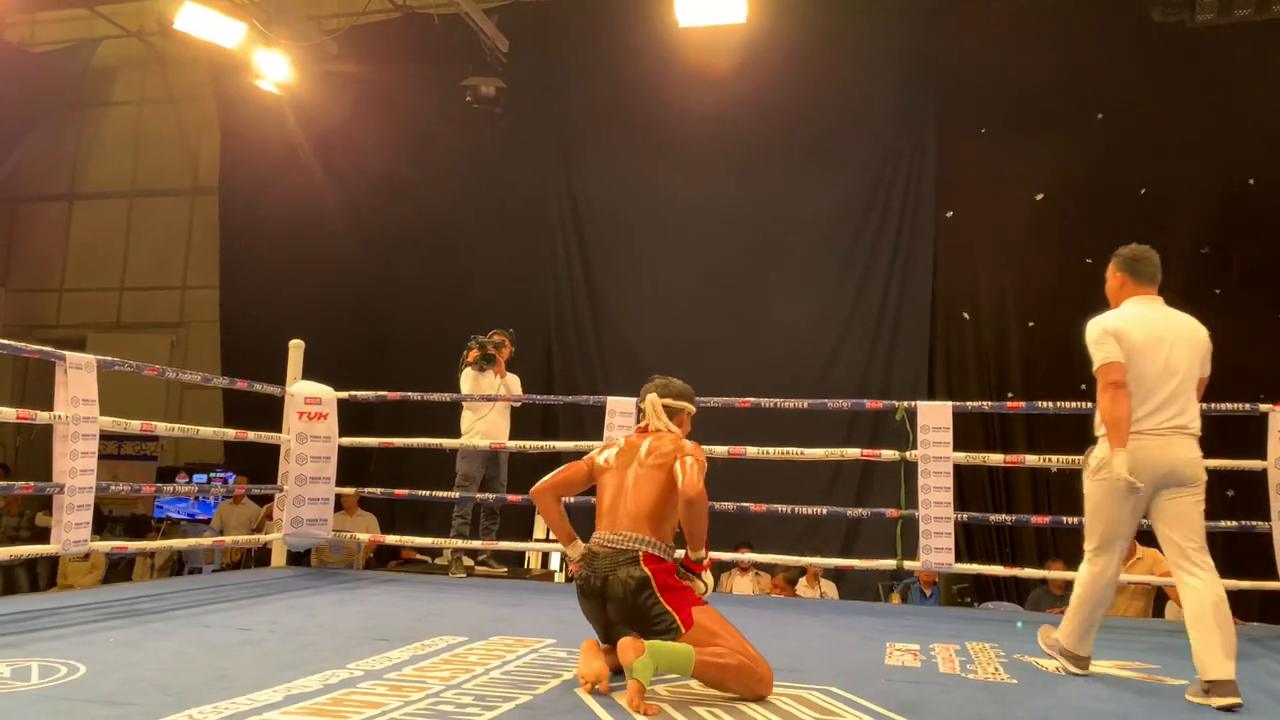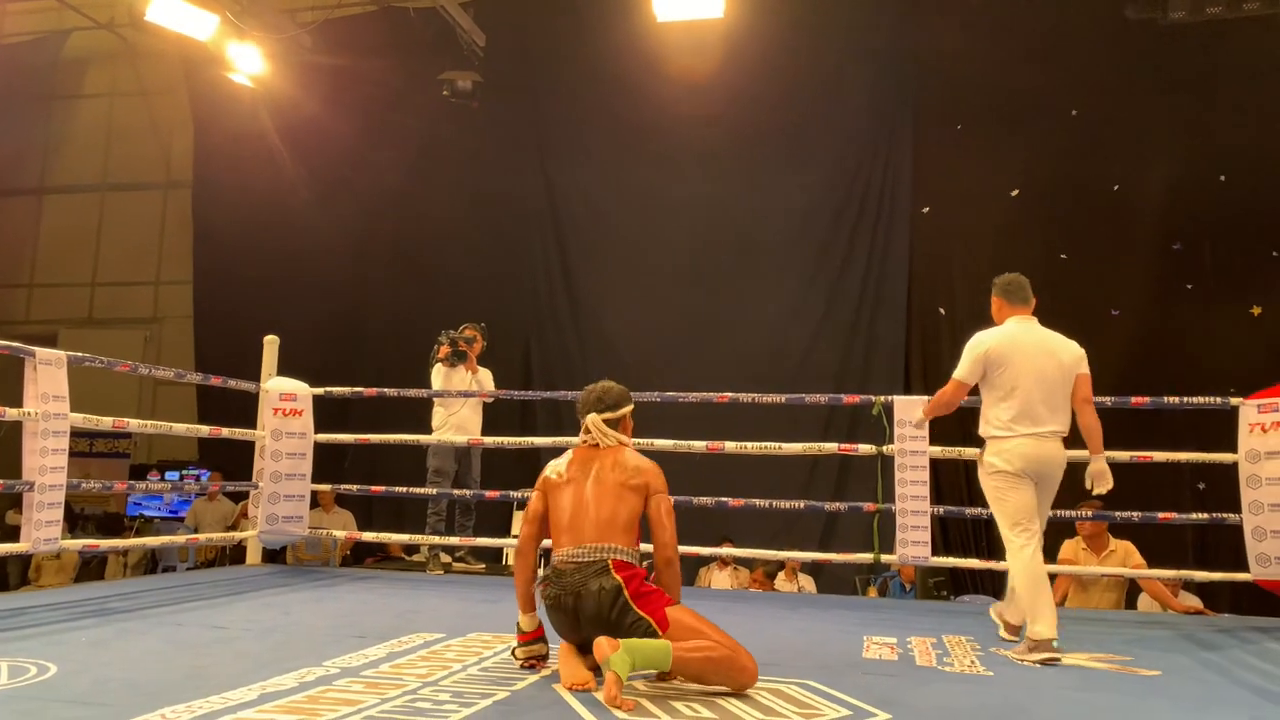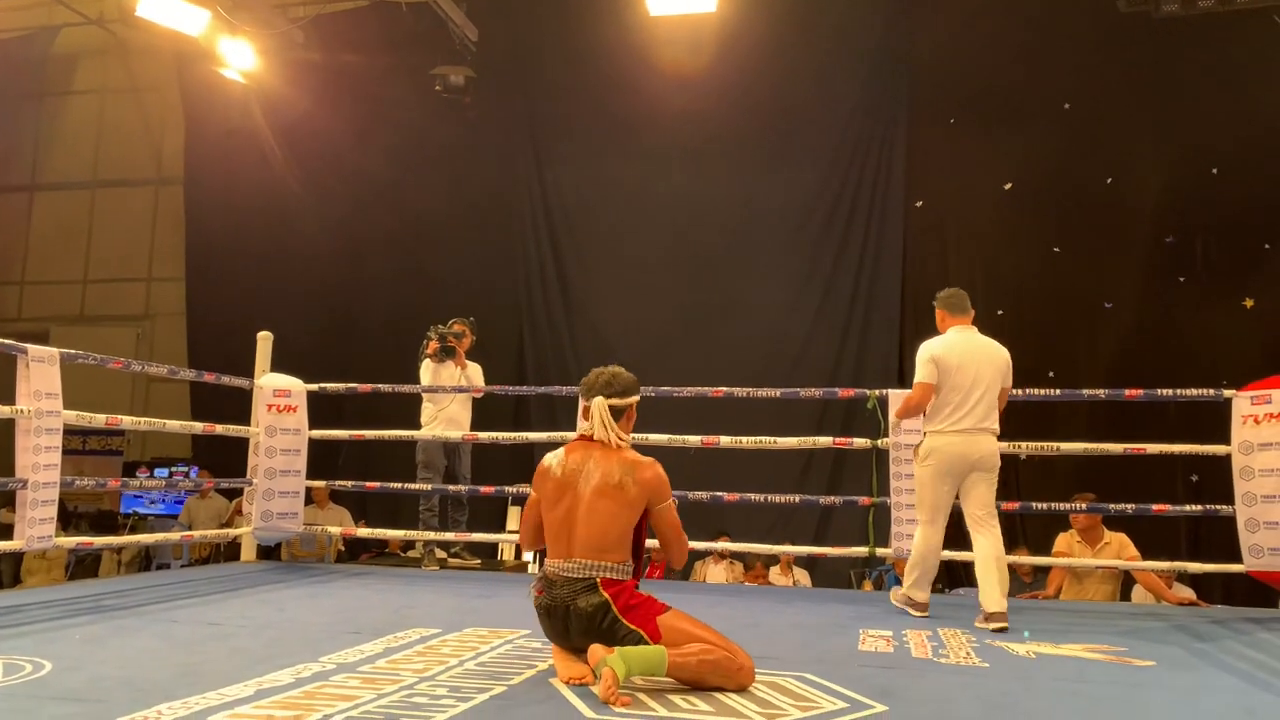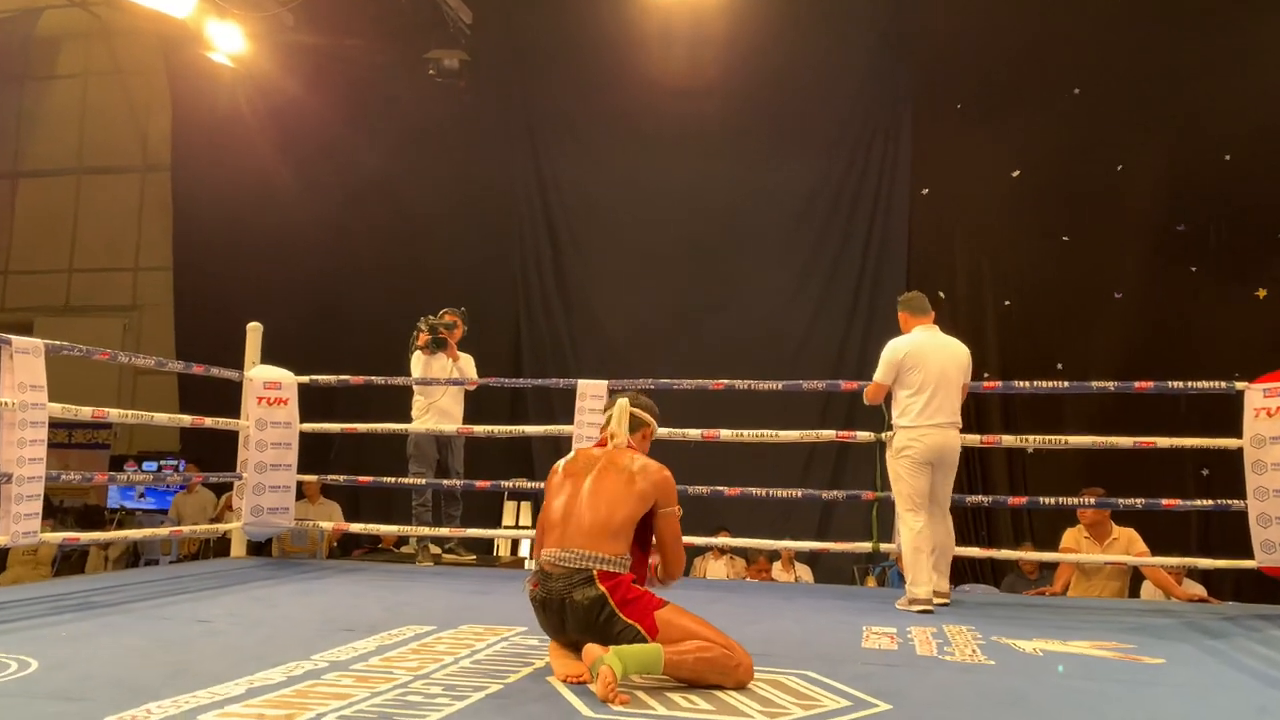
dt=0.5s
person 1, frame 1
left shoulder: (1108, 325)
right shoulder: (1195, 330)
left elbow: (1114, 389)
left wrist: (1118, 453)
left hip: (1127, 454)
right hip: (1182, 454)
left knee: (1102, 556)
right knee: (1194, 563)
left ankle: (1074, 646)
right ankle: (1219, 679)
person 1, frame 2
left shoulder: (987, 341)
right shoulder: (1068, 347)
left elbow: (952, 396)
right elbow: (1085, 404)
left wrist: (927, 410)
right wrist: (1097, 457)
left hip: (1006, 452)
right hip: (1051, 451)
left knee: (1020, 540)
right knee: (1030, 536)
left ankle: (1042, 637)
right ankle: (1014, 614)
person 1, frame 3
left shoulder: (933, 348)
right shoulder: (999, 352)
left elbow: (919, 401)
right elbow: (1000, 403)
left wrist: (897, 415)
left hip: (942, 445)
right hip: (985, 445)
left knee: (931, 524)
right knee: (985, 525)
left ankle: (916, 595)
right ankle: (995, 608)
person 1, frame 4
left shoulder: (899, 346)
right shoulder: (960, 349)
left elbow: (874, 396)
right elbow: (959, 396)
left wrist: (867, 393)
left hip: (912, 438)
right hip: (949, 436)
left knee: (913, 515)
right knee: (940, 512)
left ankle: (919, 594)
right ankle: (940, 587)
person 2, frame 1
left shoulder: (607, 452)
right shoulder: (684, 448)
left elbow: (541, 491)
right elbow: (692, 494)
left wrist: (576, 553)
right wrist: (697, 562)
left hip: (593, 581)
right hip: (645, 579)
right knee: (759, 680)
left ankle: (602, 654)
right ankle: (646, 653)
person 2, frame 2
left shoulder: (554, 469)
right shoulder: (644, 469)
left elbow: (525, 547)
right elbow: (667, 556)
left wrist: (528, 628)
right wrist: (671, 643)
left hip: (561, 603)
right hip: (615, 594)
right knee: (744, 669)
left ankle: (581, 653)
right ankle: (626, 653)
person 2, frame 3
left shoulder: (550, 464)
right shoulder: (645, 471)
left elbow: (529, 542)
right elbow: (678, 557)
left hip: (551, 610)
right hip: (606, 607)
right knee: (740, 670)
left ankle: (574, 650)
right ankle: (621, 659)
person 2, frame 4
left shoulder: (563, 465)
right shoulder: (655, 474)
right elbow: (673, 570)
right wrist: (653, 567)
left hip: (546, 604)
right hip: (600, 599)
right knee: (740, 668)
left ankle: (568, 645)
right ankle: (619, 658)
person 3, frame 1
left shoulder: (511, 378)
right shoulder: (471, 373)
left elbow: (517, 400)
right elbow: (469, 402)
left wrist: (502, 372)
right wrist: (474, 368)
left hip: (499, 448)
right hip: (473, 445)
left knee: (493, 505)
right knee: (464, 502)
left ankle: (485, 555)
right ankle: (456, 557)
person 3, frame 2
left shoulder: (483, 373)
right shoulder: (442, 368)
left elbow: (490, 396)
right elbow: (441, 398)
left wrist: (473, 369)
right wrist: (446, 365)
left hip: (471, 443)
right hip: (444, 441)
left knee: (468, 500)
right knee: (438, 499)
left ankle: (462, 551)
right ankle: (434, 554)
person 3, frame 3
left shoulder: (473, 368)
right shoulder: (431, 363)
left elbow: (479, 391)
right elbow: (429, 394)
left wrist: (462, 365)
right wrist: (435, 360)
left hip: (460, 438)
right hip: (433, 436)
left knee: (460, 494)
right knee: (429, 495)
left ankle: (457, 547)
right ankle: (428, 550)
person 3, frame 4
left shoulder: (465, 359)
right shoulder: (421, 355)
left elbow: (472, 384)
right elbow: (420, 387)
left wrist: (454, 357)
right wrist: (425, 352)
left hip: (453, 431)
right hip: (424, 429)
left knee: (453, 489)
right knee: (422, 490)
left ankle: (451, 542)
right ankle: (423, 546)
